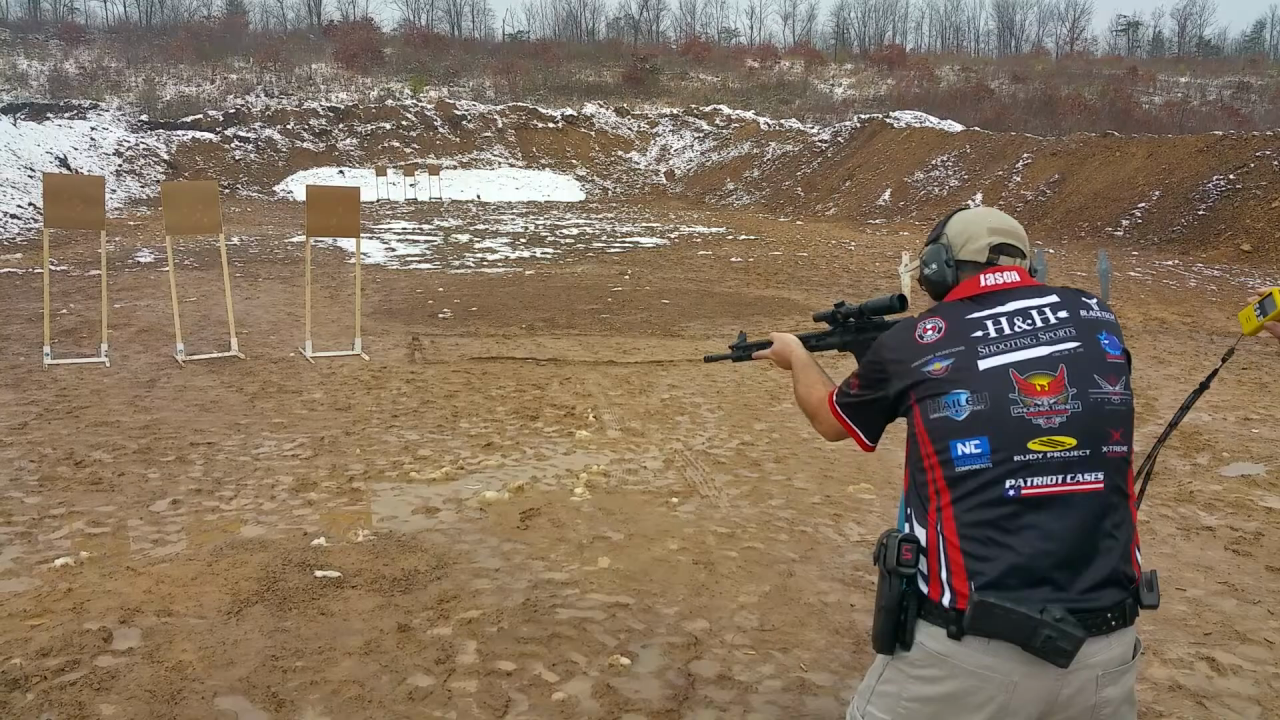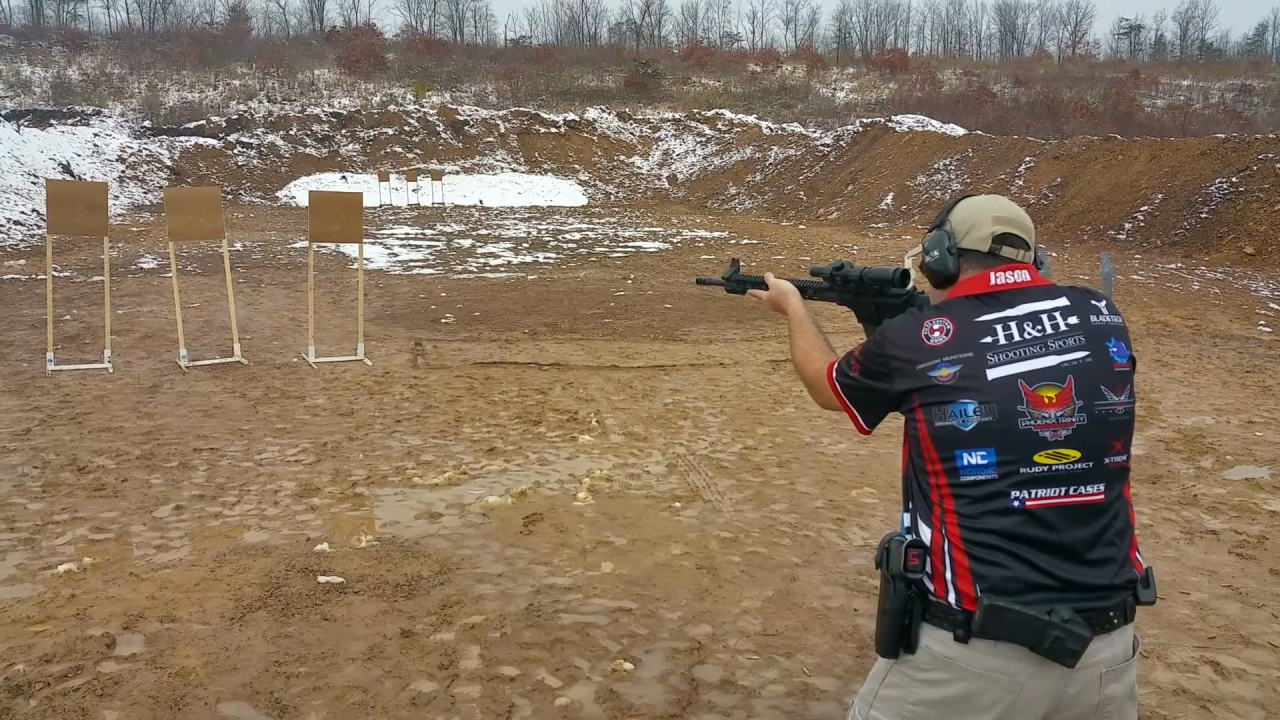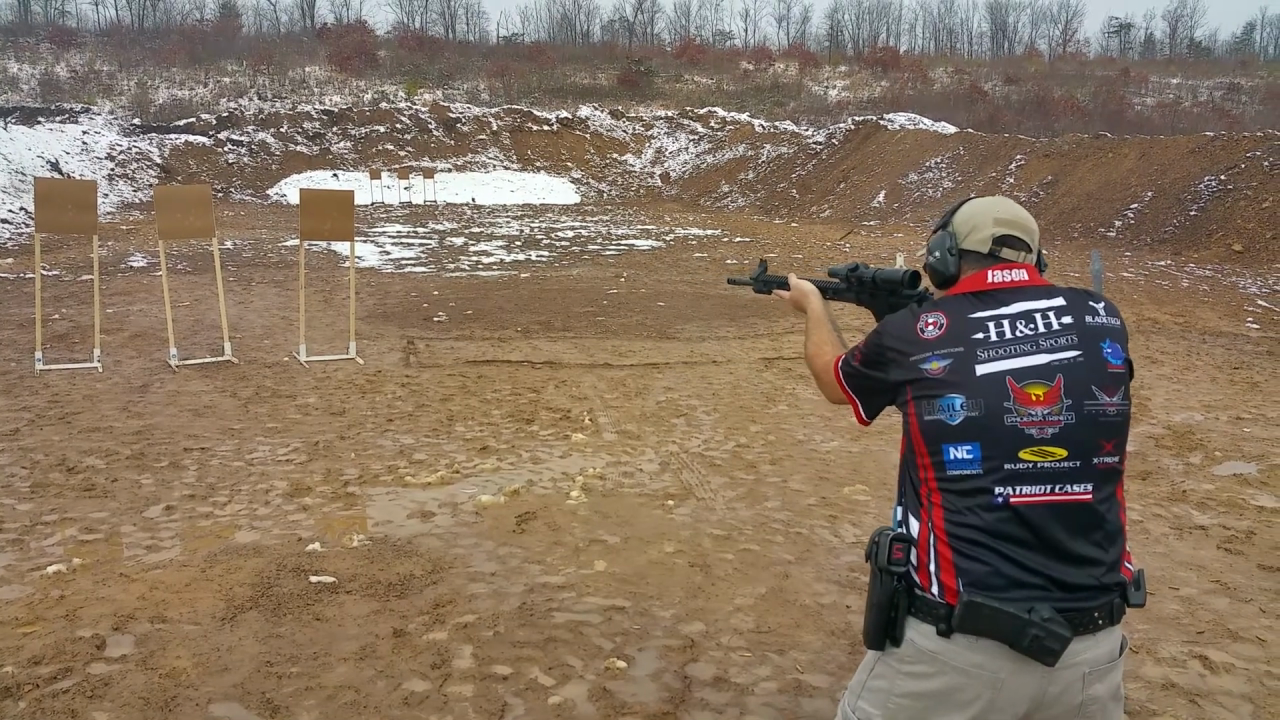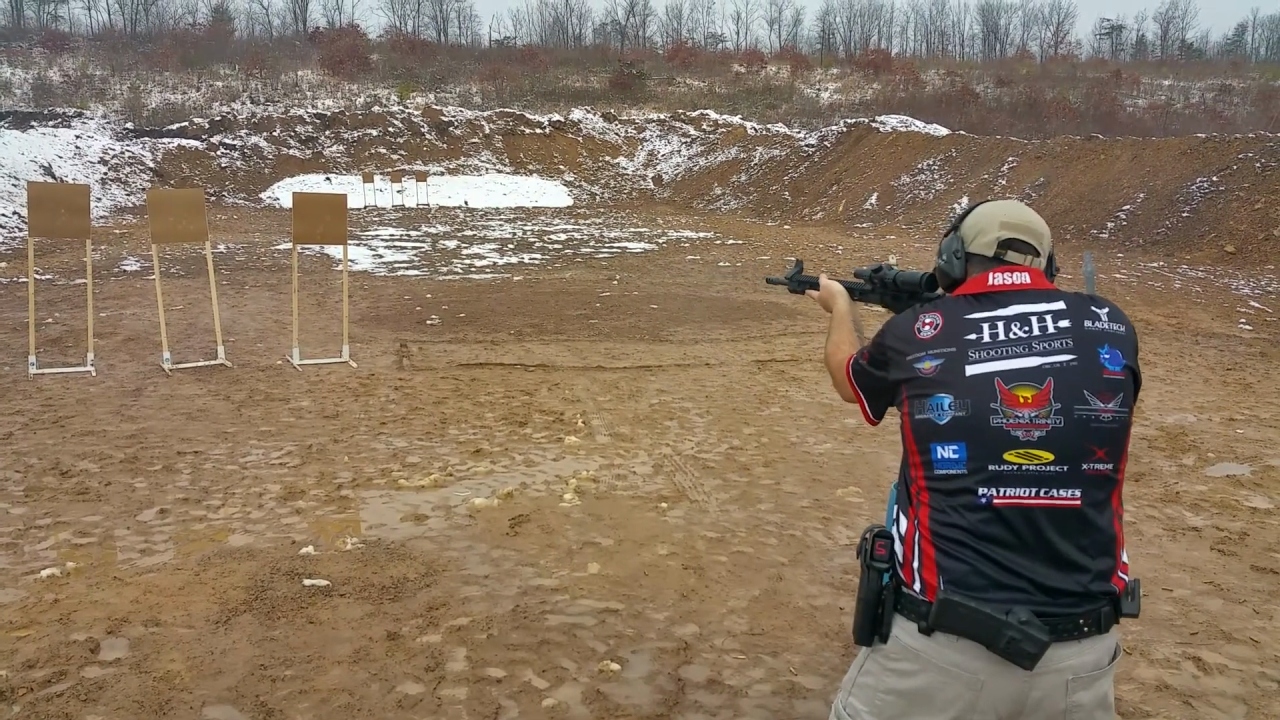
dt=1s
person 1, frame 1
left shoulder: (913, 343)
right shoulder: (1094, 318)
left elbow: (832, 418)
left wrist: (793, 354)
left hip: (967, 650)
right hip: (1104, 649)
person 1, frame 2
left shoulder: (916, 338)
right shoulder: (1099, 318)
left elbow: (828, 386)
left wrist: (791, 304)
left hip: (969, 653)
right hip: (1102, 648)
person 1, frame 3
left shoulder: (914, 334)
right shoulder: (1101, 321)
left elbow: (835, 380)
left wrist: (812, 302)
left hip: (954, 646)
right hip: (1088, 647)
person 1, frame 4
left shoulder: (916, 333)
right shoulder: (1110, 328)
left elbow: (849, 375)
left wrist: (839, 304)
left hip: (938, 647)
right hip: (1078, 654)
